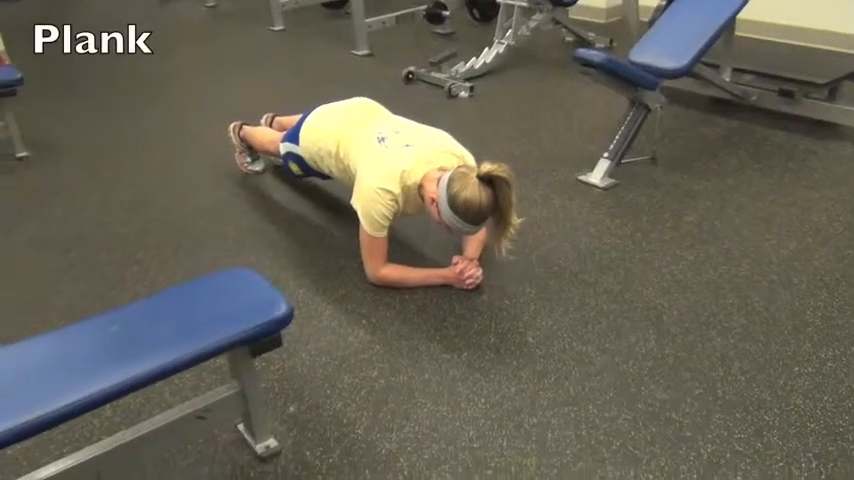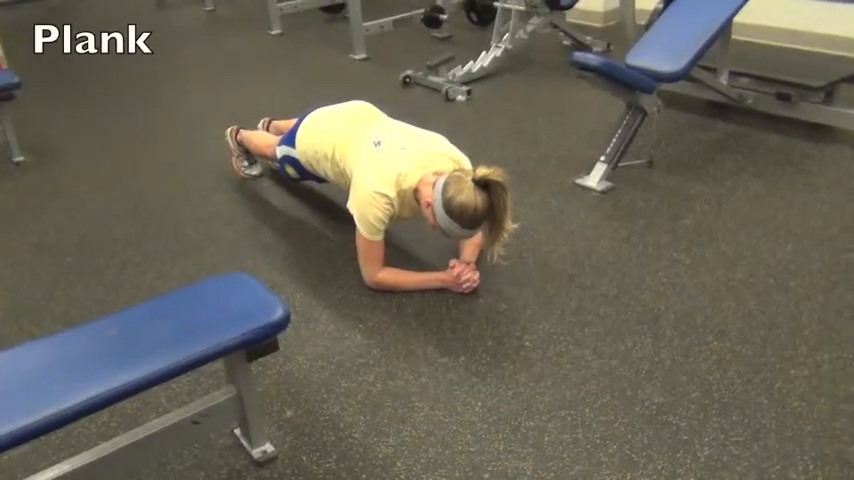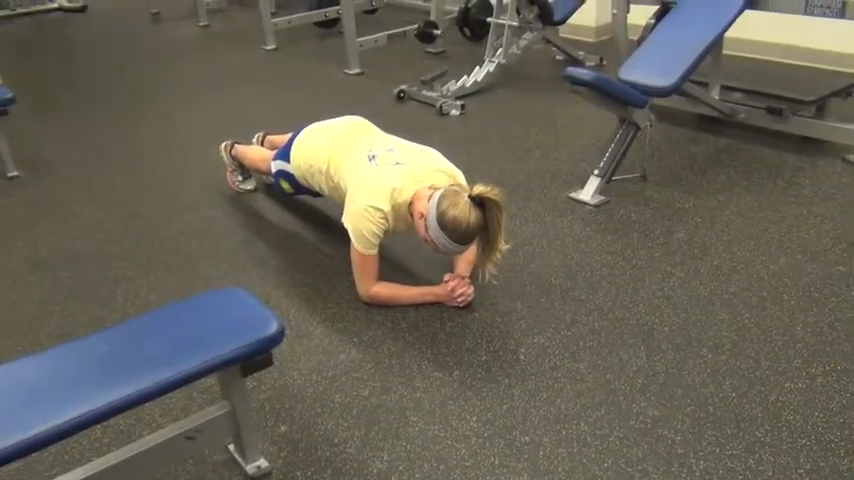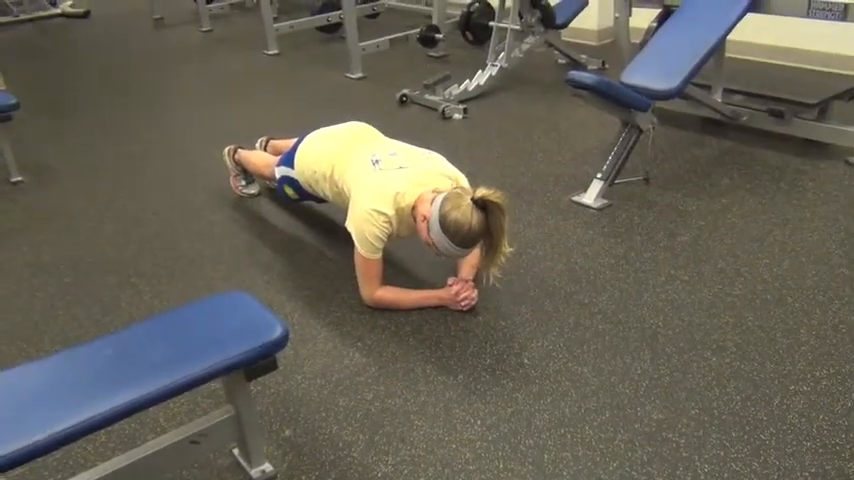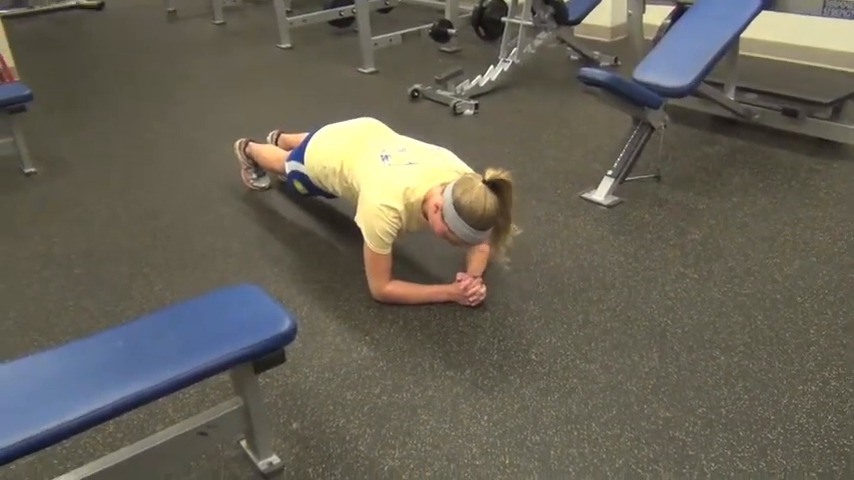
dt=1s
person 1, frame 1
left shoulder: (461, 162)
right shoulder: (381, 189)
left elbow: (477, 223)
right elbow: (376, 272)
left wrist: (470, 259)
right wrist: (448, 276)
left hip: (361, 112)
right hip: (317, 134)
right knee: (280, 146)
left ankle: (274, 121)
right ankle: (242, 133)
person 1, frame 2
left shoulder: (457, 166)
right shoulder: (377, 193)
left elbow: (473, 228)
right elbow: (373, 276)
left wrist: (467, 263)
right wrist: (445, 279)
left hip: (357, 117)
right hip: (314, 137)
right knee: (278, 151)
left ankle: (270, 125)
right ankle: (239, 138)
person 1, frame 3
left shoulder: (451, 181)
right shoulder: (372, 207)
left elbow: (468, 240)
right elbow: (368, 290)
left wrist: (461, 277)
right wrist: (440, 294)
left hip: (352, 131)
right hip: (309, 152)
right knee: (272, 166)
left ankle: (265, 140)
right ankle: (234, 152)
person 1, frame 4
left shoulder: (455, 185)
right shoulder: (376, 211)
left elbow: (472, 242)
right elbow: (372, 294)
left wrist: (465, 281)
right wrist: (443, 297)
left hip: (356, 137)
right hip: (313, 158)
right knee: (276, 172)
left ankle: (269, 145)
right ankle: (237, 157)
person 1, frame 5
left shoulder: (465, 181)
right shoulder: (386, 205)
left elbow: (481, 240)
right elbow: (380, 288)
left wrist: (474, 277)
right wrist: (452, 292)
left hip: (366, 133)
right hip: (322, 154)
right knee: (287, 165)
left ankle: (280, 139)
right ankle: (249, 150)
